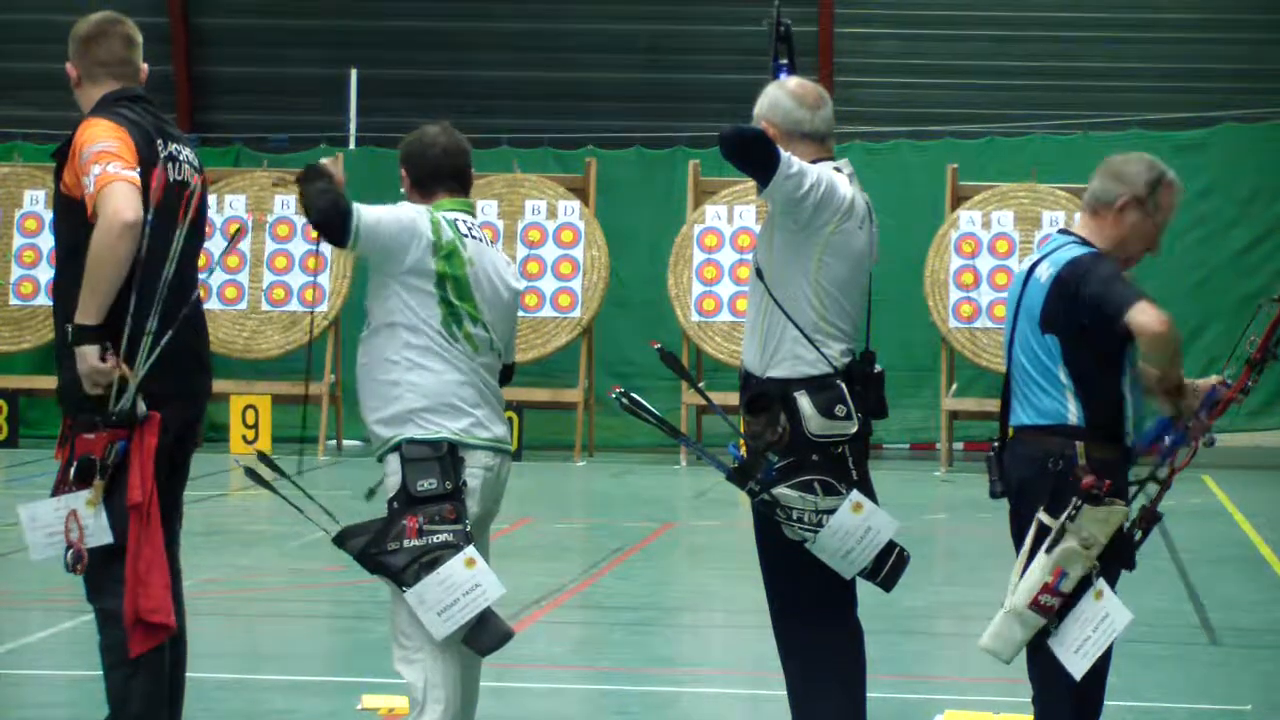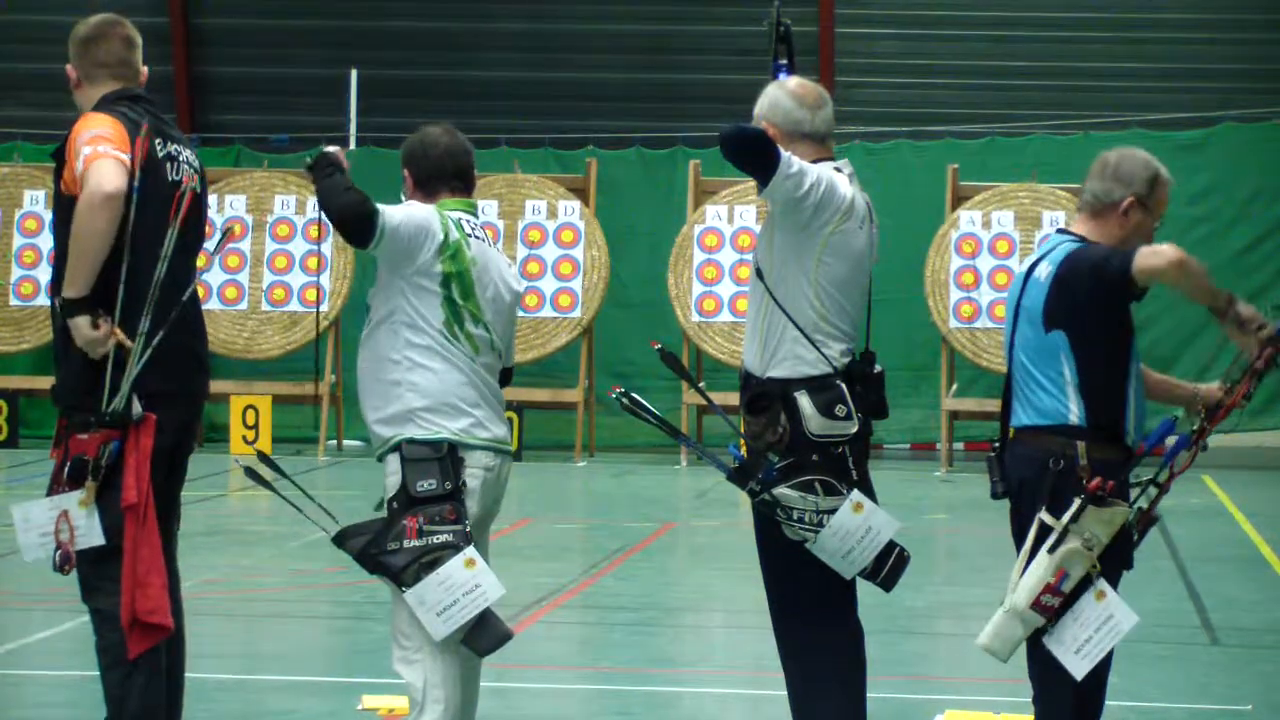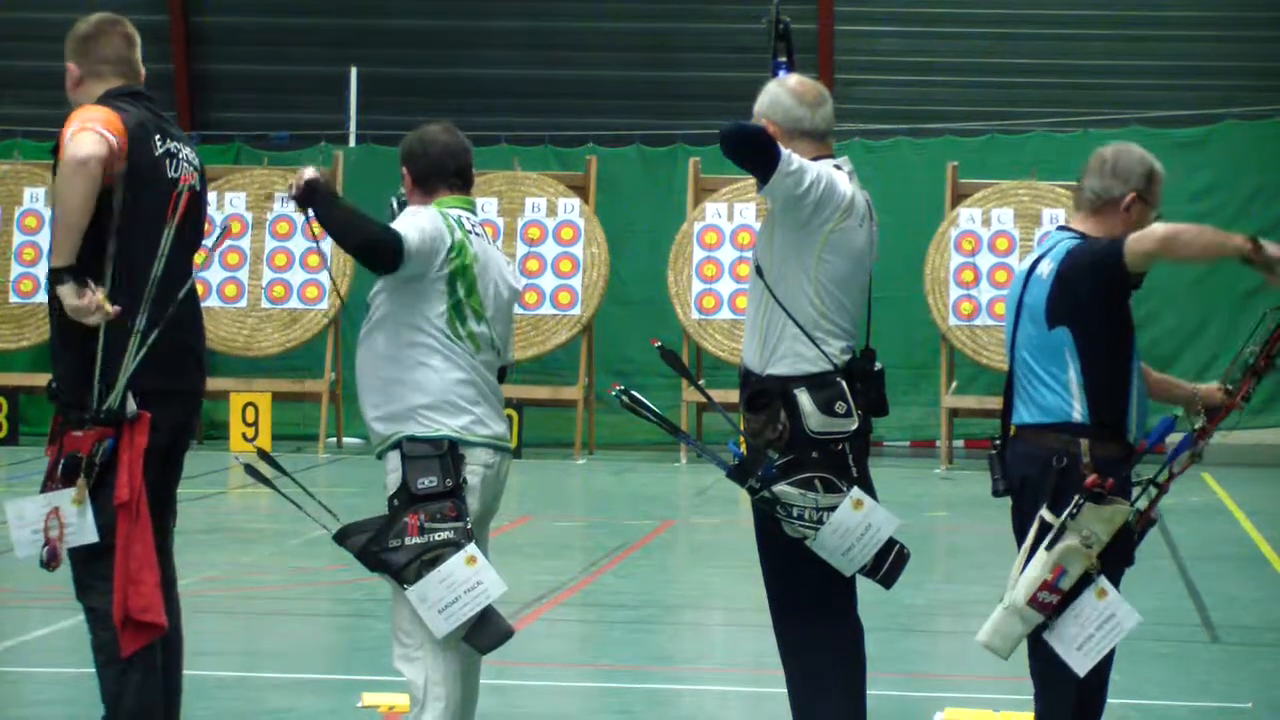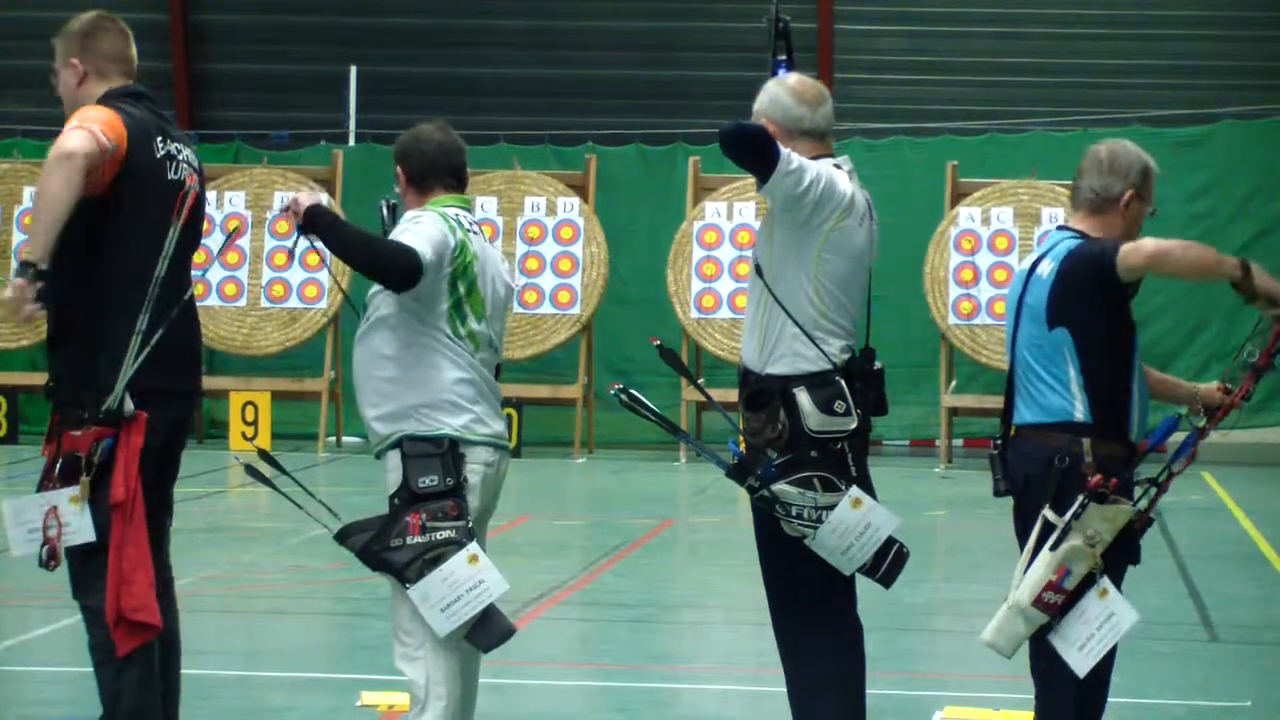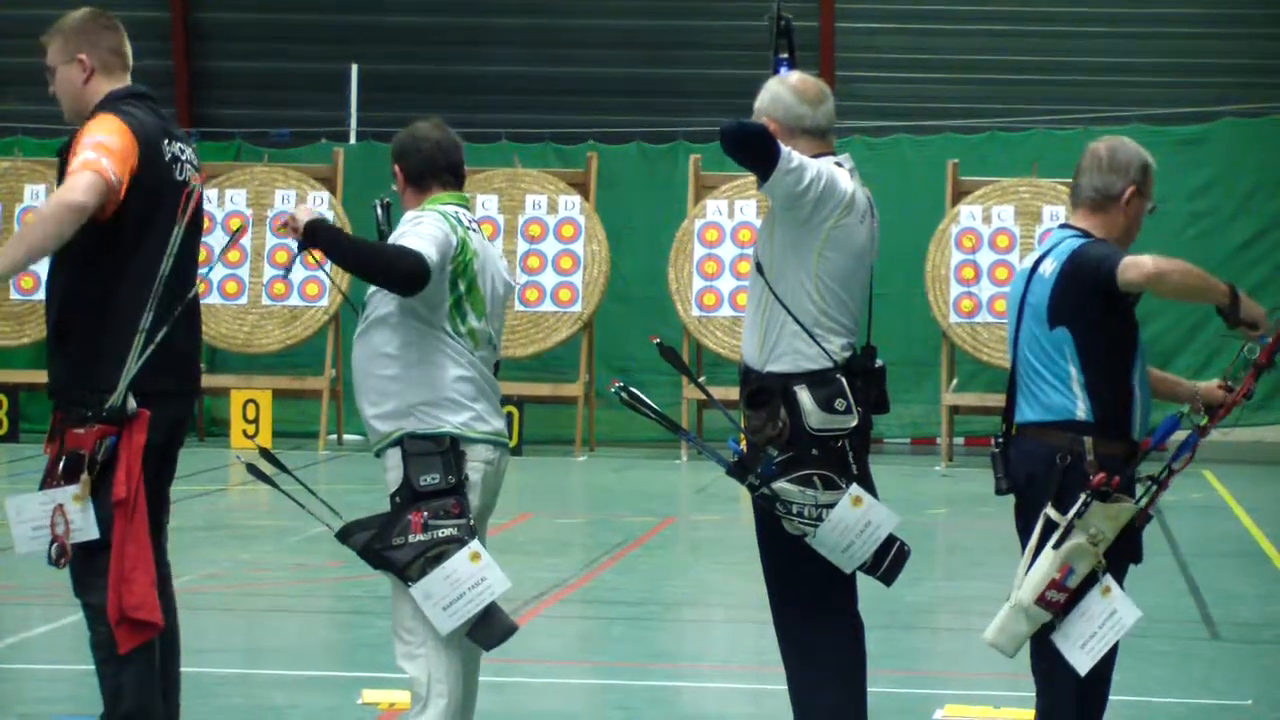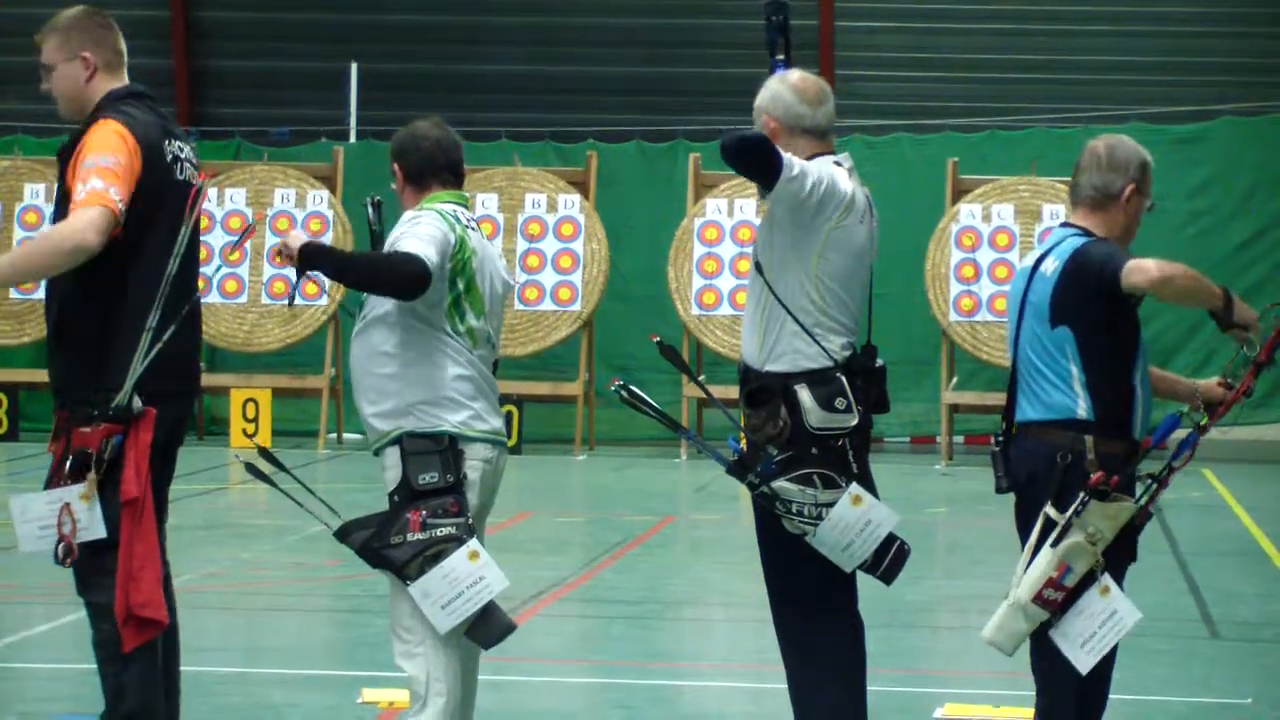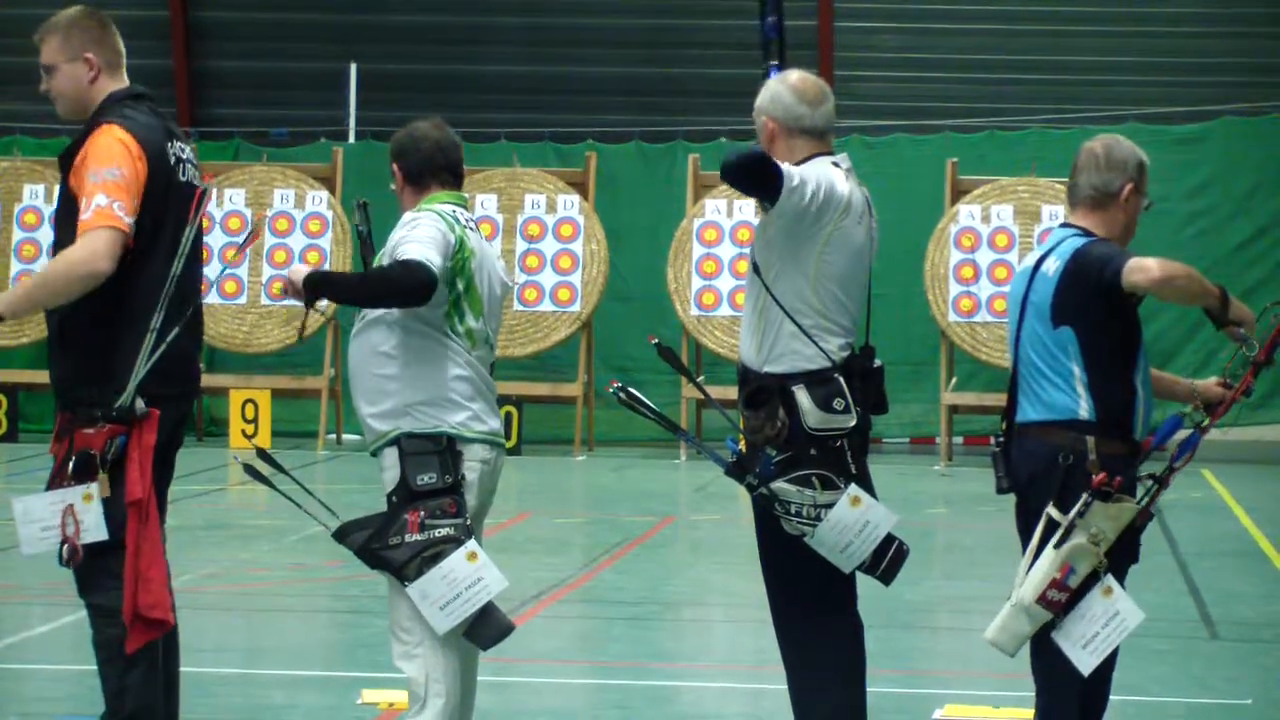
dt=0.2s
person 1, frame 1
left shoulder: (102, 133)
right shoulder: (174, 142)
left elbow: (120, 219)
left wrist: (84, 331)
left hip: (121, 387)
right hip: (175, 381)
left knee: (119, 574)
right knee: (153, 564)
person 1, frame 2
left shoulder: (101, 128)
right shoulder: (178, 146)
left elbow: (103, 190)
left wrist: (75, 300)
left hip: (118, 388)
right hip: (173, 382)
left knee: (115, 575)
right knee: (152, 565)
person 1, frame 3
left shoulder: (102, 121)
right shoulder: (178, 144)
left elbow: (81, 158)
left wrist: (66, 269)
left hip: (117, 385)
right hip: (169, 380)
left knee: (109, 571)
right knee: (148, 562)
person 1, frame 4
left shoulder: (105, 121)
right shoulder: (173, 142)
left elbow: (70, 158)
left hip: (110, 389)
right hip: (162, 382)
left knee: (106, 572)
right knee: (142, 562)
person 1, frame 5
left shoulder: (112, 127)
right shoulder: (171, 138)
left elbow: (78, 200)
left hip: (112, 388)
right hip: (159, 381)
left knee: (108, 571)
right knee: (141, 561)
person 1, frame 6
left shoulder: (112, 132)
right shoulder: (167, 135)
left elbow: (85, 233)
left hip: (115, 389)
right hip: (157, 382)
left knee: (110, 572)
right knee: (141, 562)
person 1, frame 7
left shoulder: (113, 138)
right shoulder: (165, 136)
left elbow: (96, 257)
left hip: (116, 393)
right hip: (153, 384)
left knee: (111, 575)
right knee: (138, 564)
person 2, frame 1
left shoulder: (815, 192)
right shoulder: (842, 192)
left elbow: (737, 143)
left wrist: (765, 135)
left hip: (802, 420)
right hip: (815, 410)
left knee: (813, 601)
right knee: (812, 597)
person 2, frame 2
left shoulder: (816, 192)
right shoulder: (844, 194)
left elbow: (738, 143)
left wrist: (765, 136)
left hip: (803, 423)
right hip: (818, 412)
left knee: (813, 602)
right knee: (812, 598)
person 2, frame 3
left shoulder: (817, 189)
right shoulder: (844, 191)
left elbow: (738, 140)
left wrist: (765, 141)
left hip: (804, 421)
right hip: (816, 410)
left knee: (812, 600)
right knee: (810, 595)
person 2, frame 4
left shoulder: (816, 188)
right shoulder: (843, 190)
left elbow: (737, 140)
left wrist: (765, 135)
left hip: (803, 420)
right hip: (816, 409)
left knee: (813, 598)
right knee: (810, 594)
person 2, frame 5
left shoulder: (817, 186)
right shoulder: (843, 186)
left elbow: (737, 137)
left wrist: (765, 129)
left hip: (804, 417)
right hip: (814, 406)
left knee: (813, 595)
right knee: (810, 592)
person 2, frame 6
left shoulder: (816, 186)
right shoulder: (842, 186)
left elbow: (739, 149)
left wrist: (764, 145)
left hip: (803, 417)
right hip: (814, 405)
left knee: (813, 594)
right knee: (811, 590)
person 2, frame 7
left shoulder: (815, 188)
right shoulder: (841, 186)
left elbow: (743, 169)
left wrist: (752, 155)
left hip: (803, 418)
right hip: (815, 407)
left knee: (812, 592)
right knee: (812, 590)
person 3, frame 1
left shoulder: (416, 228)
right shoulder: (497, 259)
left elbow: (330, 216)
left wrist: (319, 176)
right hip: (478, 452)
left knee: (424, 625)
person 3, frame 2
left shoulder: (425, 225)
right shoulder: (496, 259)
left elbow: (354, 217)
left wrist: (327, 164)
right hip: (477, 451)
left knee: (426, 627)
person 3, frame 3
left shoulder: (431, 224)
right shoulder: (493, 255)
left elbow: (381, 248)
left wrist: (314, 192)
right hip: (475, 447)
left knee: (426, 622)
person 3, frame 4
left shoulder: (431, 224)
right shoulder: (487, 251)
left elbow: (400, 267)
left wrist: (316, 216)
right hip: (472, 446)
left knee: (427, 619)
person 3, frame 5
left shoulder: (431, 223)
right shoulder: (484, 247)
left elbow: (407, 271)
left wrist: (315, 230)
left hip: (433, 447)
right hip: (469, 444)
left knee: (427, 615)
person 3, frame 6
left shoulder: (430, 222)
right shoulder: (482, 244)
left elbow: (408, 275)
left wrist: (311, 254)
right hip: (467, 443)
left knee: (426, 615)
person 3, frame 7
left shoulder: (428, 222)
right shoulder: (480, 244)
left elbow: (414, 281)
left wrist: (316, 282)
right hip: (465, 443)
left knee: (424, 615)
person 4, frame 1
left shoulder: (1049, 261)
right shoulder: (1086, 269)
right elbow: (1154, 327)
left wrist: (1190, 389)
right wrist: (1175, 388)
left hip: (1044, 463)
right hip: (1074, 470)
left knee: (1058, 613)
person 4, frame 2
left shoulder: (1051, 262)
right shoulder: (1084, 265)
right elbow: (1167, 261)
left wrist: (1193, 394)
right wrist: (1229, 308)
left hip: (1047, 464)
right hip: (1074, 471)
left knee: (1062, 615)
person 4, frame 3
left shoulder: (1052, 260)
right shoulder: (1084, 261)
left elbow: (1108, 366)
right elbow: (1160, 240)
left wrist: (1192, 395)
left hip: (1050, 462)
right hip: (1076, 468)
left knee: (1063, 610)
person 4, frame 4
left shoulder: (1052, 259)
right shoulder: (1082, 260)
right elbow: (1151, 255)
left wrist: (1192, 395)
left hip: (1051, 462)
right hip: (1079, 468)
left knee: (1066, 613)
person 4, frame 5
left shoulder: (1051, 257)
right shoulder: (1085, 260)
right elbow: (1149, 271)
left wrist: (1192, 393)
right wrist: (1232, 300)
left hip: (1051, 460)
right hip: (1080, 466)
left knee: (1067, 613)
person 4, frame 6
left shoulder: (1051, 257)
right shoulder: (1085, 259)
right elbow: (1154, 275)
left wrist: (1191, 390)
right wrist: (1226, 304)
left hip: (1050, 458)
right hip: (1081, 465)
left knee: (1066, 612)
person 4, frame 7
left shoulder: (1049, 258)
right shoulder: (1087, 259)
right elbow: (1155, 274)
left wrist: (1190, 390)
right wrist: (1223, 303)
left hip: (1050, 458)
right hip: (1082, 465)
left knee: (1066, 613)
